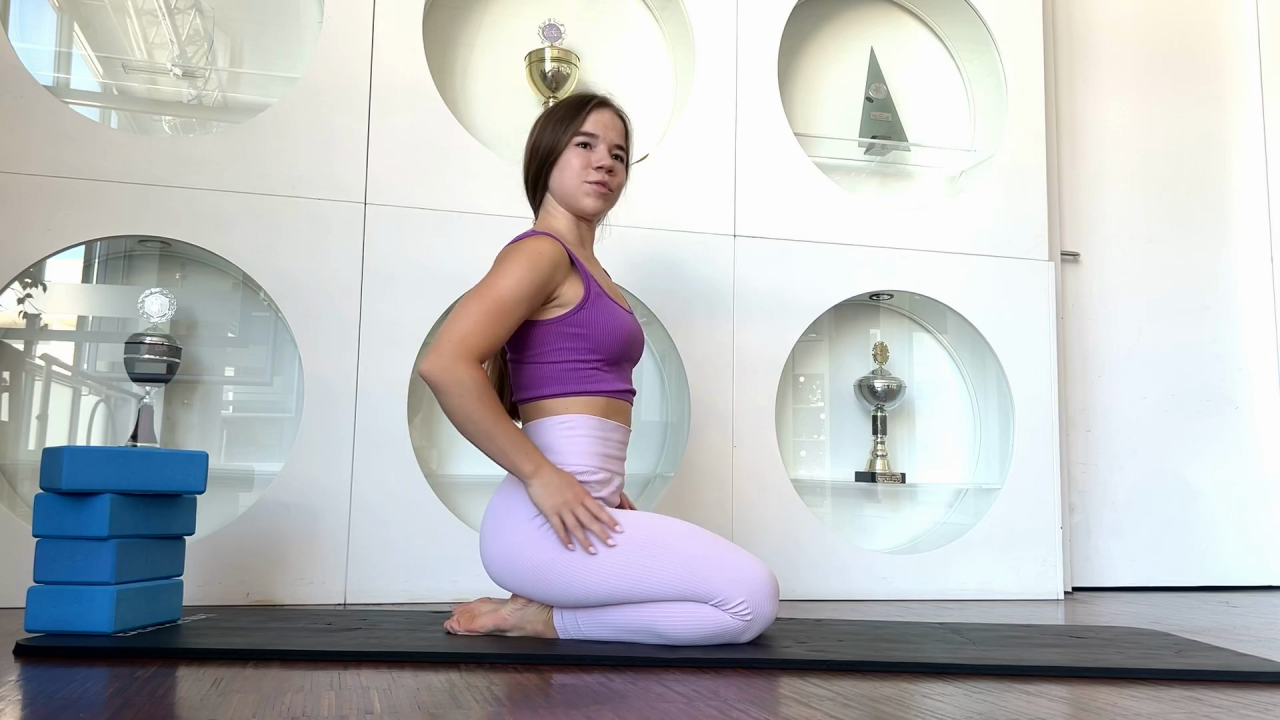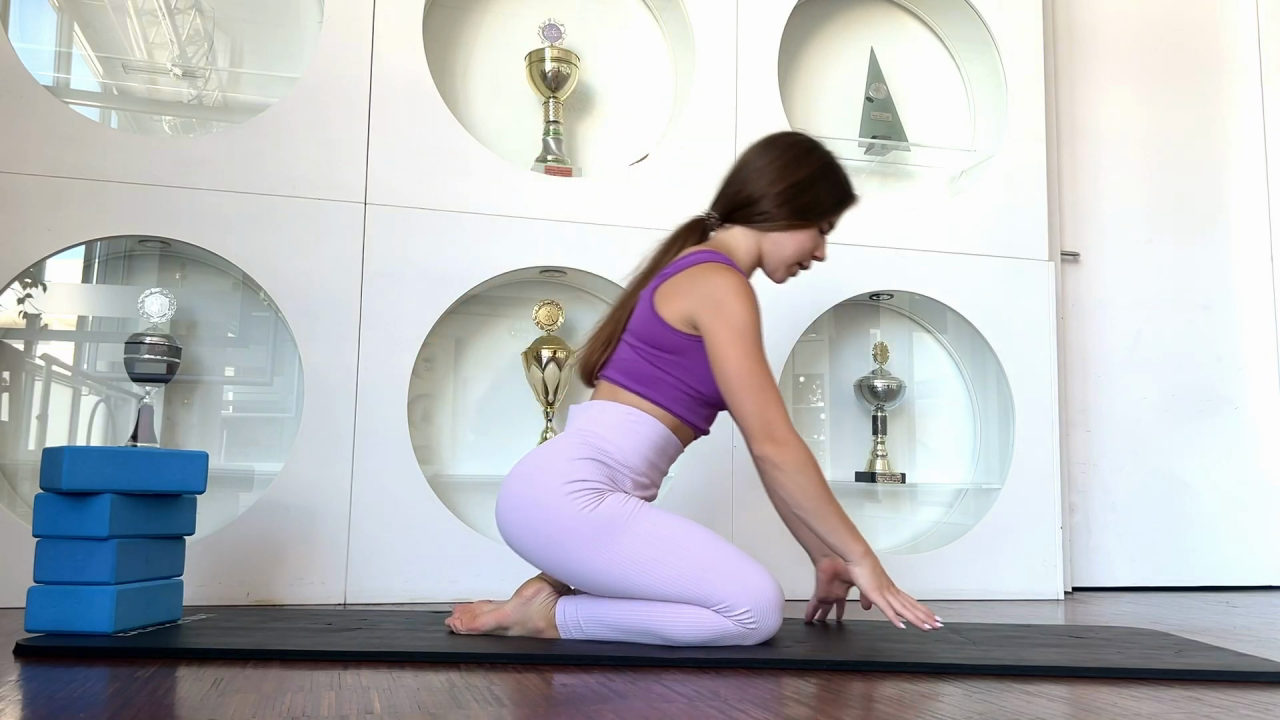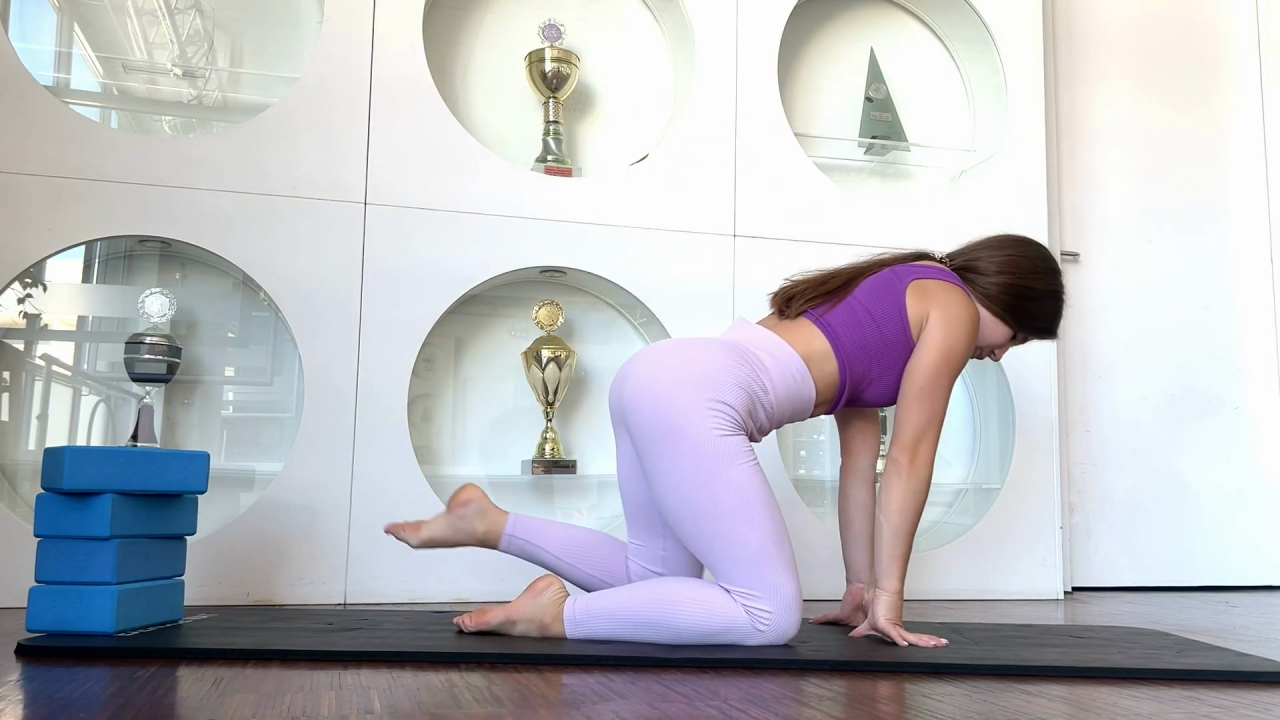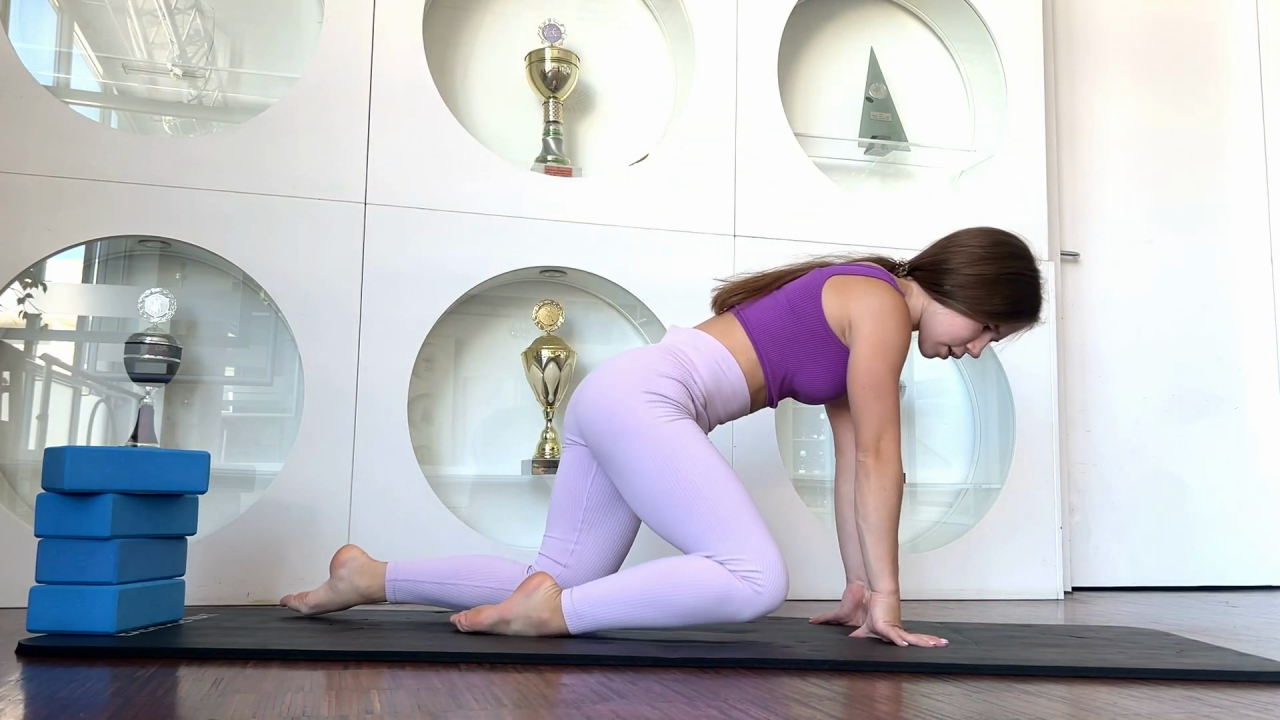
dt=0.7s
person 1, frame 1
left shoulder: (584, 271)
right shoulder: (539, 254)
right elbow: (443, 365)
left wrist: (604, 492)
right wrist: (541, 476)
left hip: (569, 512)
right hip: (542, 521)
left knee: (738, 585)
right knee: (750, 598)
left ankle: (547, 600)
right ankle: (546, 619)
person 1, frame 2
left shoulder: (704, 279)
right shoulder: (719, 287)
left elbow: (774, 448)
right elbow: (772, 447)
left wrist: (825, 554)
right wrist: (861, 556)
left hip: (572, 495)
right hip: (566, 497)
left knee: (741, 596)
right knee: (754, 609)
left ankle: (559, 594)
right ankle: (551, 616)
person 1, frame 3
left shoulder: (888, 297)
right shoulder: (952, 307)
left elbow: (858, 461)
right elbow: (908, 462)
left wrist: (860, 588)
right wrist: (885, 595)
left hip: (655, 376)
right hip: (691, 399)
left knee: (662, 577)
right knee: (771, 616)
left ankle: (487, 521)
right ankle: (557, 614)
person 1, frame 4
left shoulder: (859, 308)
right shoulder: (882, 307)
left elbow: (852, 459)
right elbow: (877, 459)
left wrist: (861, 589)
right wrist: (884, 595)
left hip: (616, 398)
right hip: (640, 396)
left knee: (563, 590)
right knee: (755, 582)
left ankle: (368, 578)
right ankle: (548, 603)
